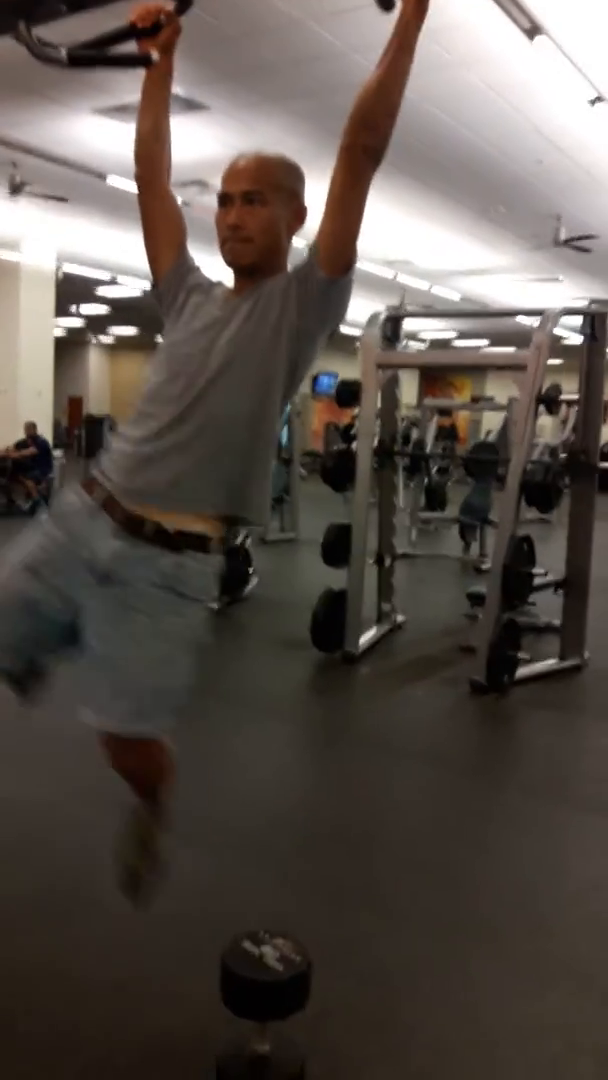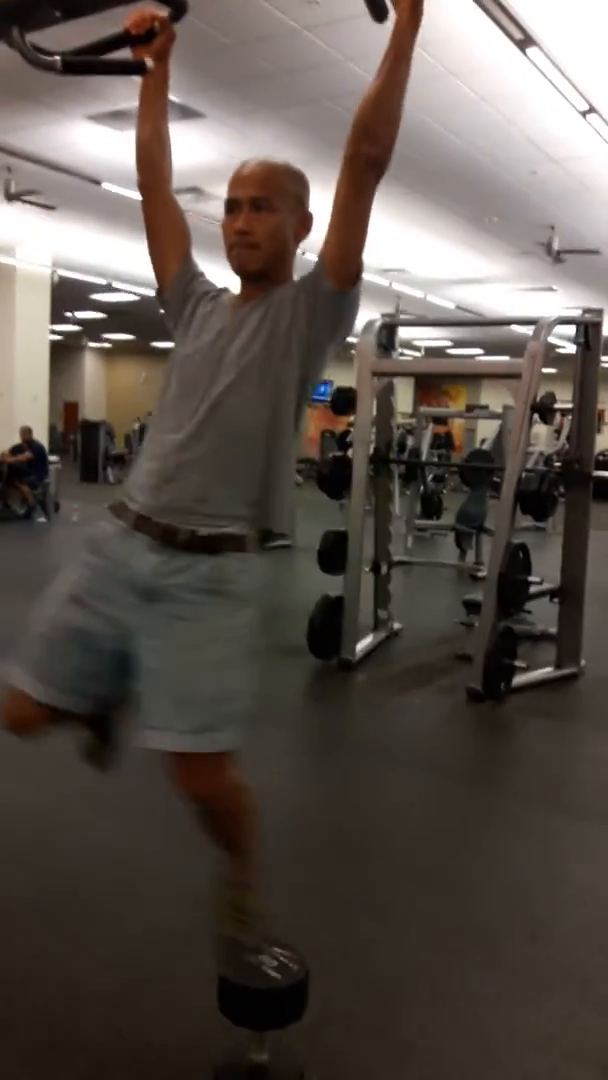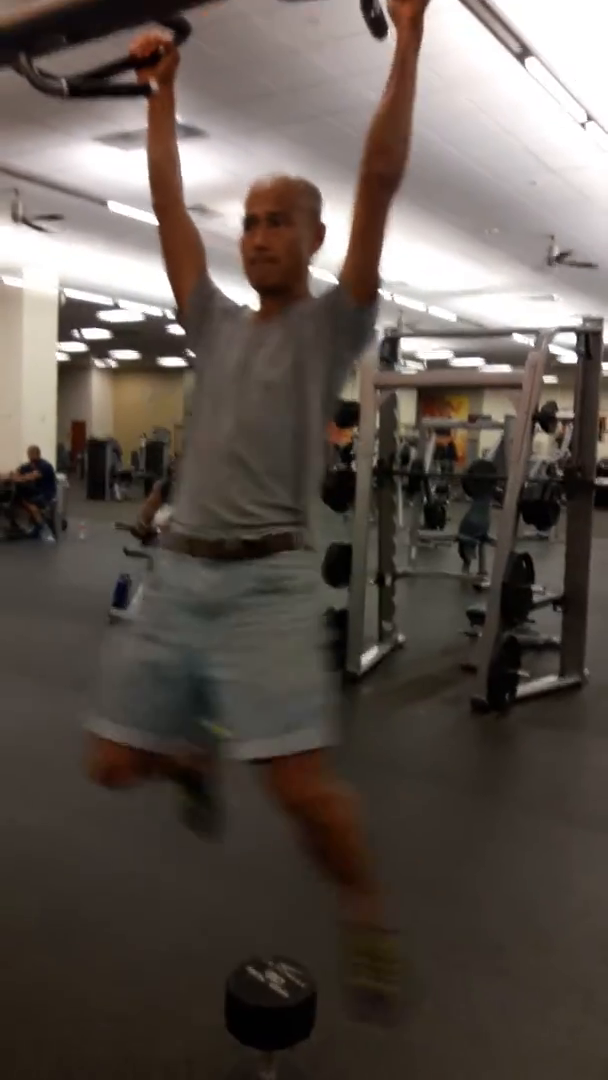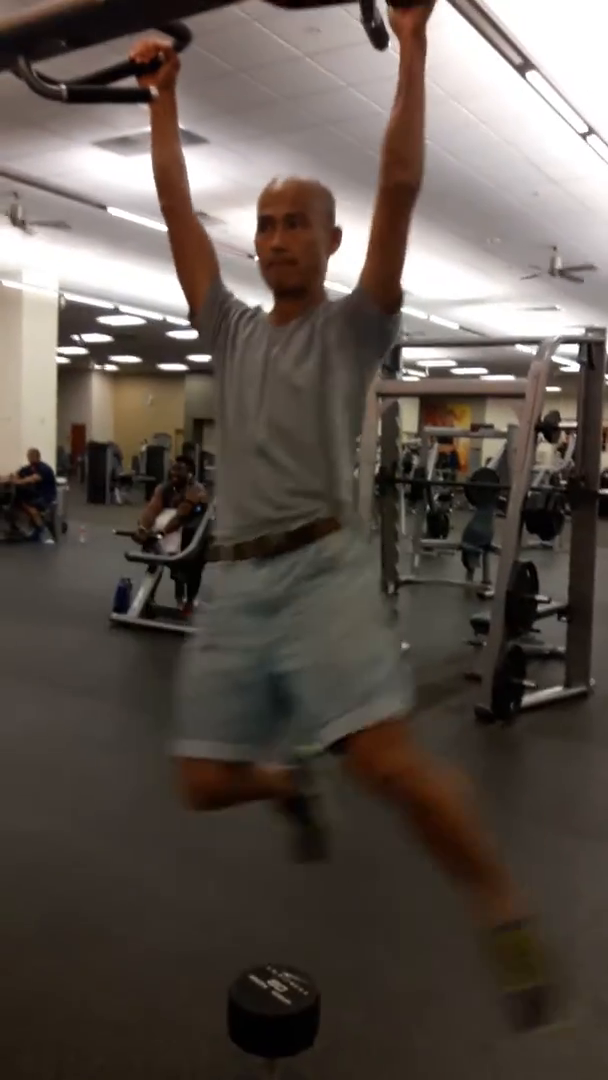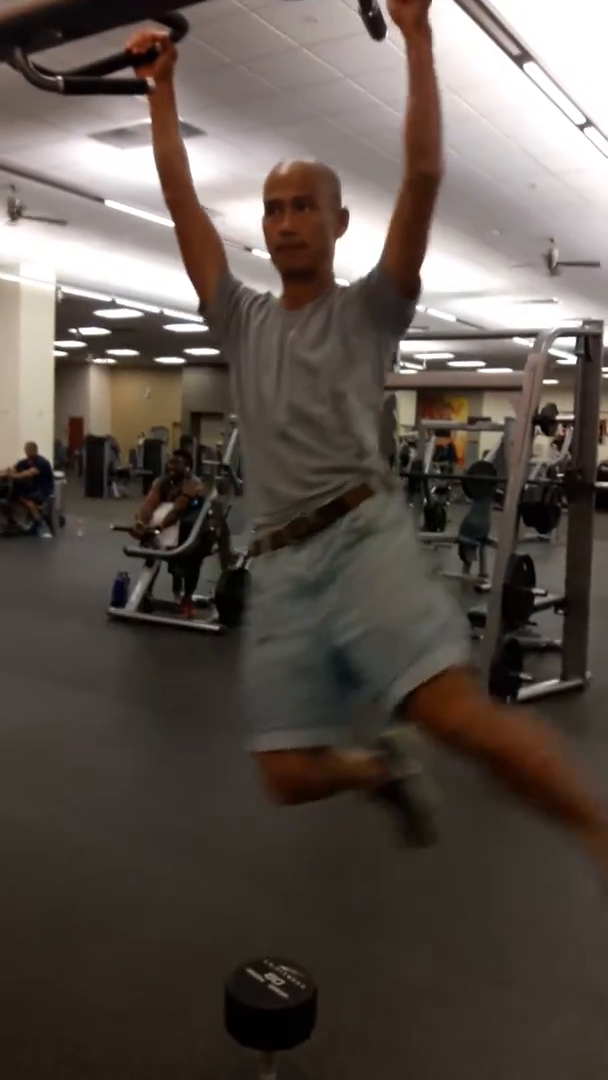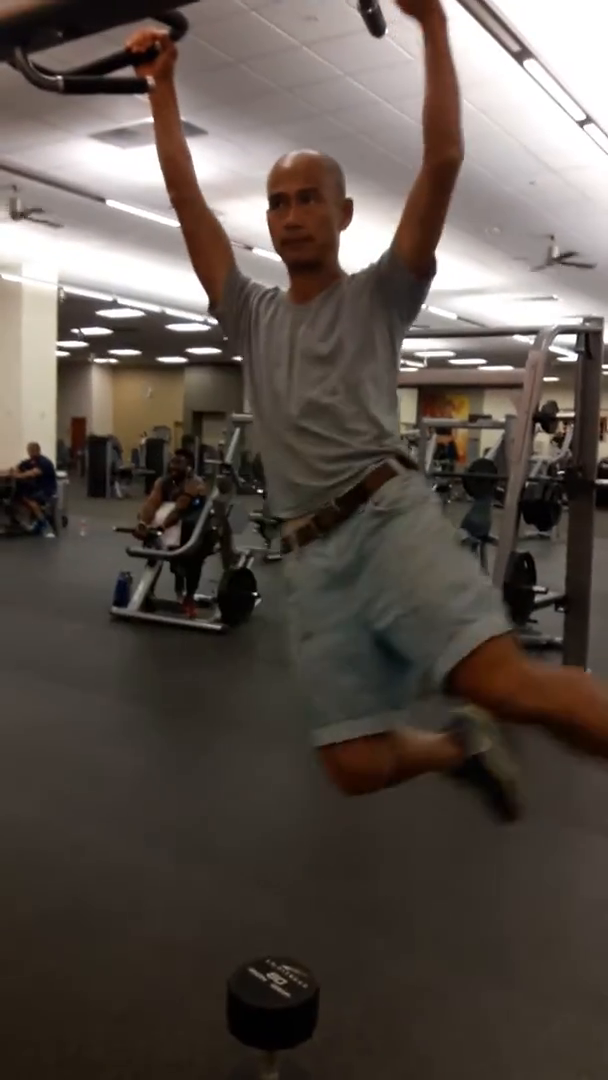
dt=0.1s
person 1, frame 1
left shoulder: (304, 299)
right shoulder: (189, 298)
left elbow: (359, 156)
right elbow: (151, 185)
left hip: (166, 560)
right hip: (83, 523)
left knee: (129, 742)
left ankle: (150, 812)
person 1, frame 2
left shoulder: (315, 306)
right shoulder: (199, 306)
left elbow: (365, 168)
right elbow: (155, 188)
left hip: (210, 574)
right hip: (120, 547)
left knee: (201, 768)
left ankle: (242, 869)
right ankle: (102, 699)
person 1, frame 3
left shoulder: (331, 322)
right shoulder: (217, 326)
left elbow: (378, 181)
right elbow: (170, 212)
right wrist: (161, 95)
left hip: (267, 585)
right hip: (179, 575)
left knee: (301, 781)
right knee: (111, 764)
left ankle: (365, 913)
right ankle: (189, 753)
person 1, frame 4
left shoulder: (354, 324)
right shoulder: (232, 328)
left elbow: (398, 191)
right elbow: (178, 215)
right wrist: (163, 98)
left hip: (321, 575)
right hip: (238, 584)
left knee: (386, 758)
right knee: (202, 782)
left ankle: (501, 911)
right ankle: (289, 782)
person 1, frame 5
left shoulder: (370, 308)
right shoulder: (241, 317)
left elbow: (425, 176)
right elbow: (183, 207)
right wrist: (160, 90)
left hip: (362, 538)
right hip: (281, 565)
left knee: (459, 713)
right knee: (290, 776)
right ankle: (380, 764)
person 1, frame 6
left shoulder: (380, 295)
right shoulder: (250, 314)
left elbow: (443, 163)
right elbow: (187, 200)
right wrist: (162, 87)
left hip: (388, 520)
right hip: (312, 558)
left knee: (509, 682)
right knee: (359, 764)
right ankle: (460, 750)
